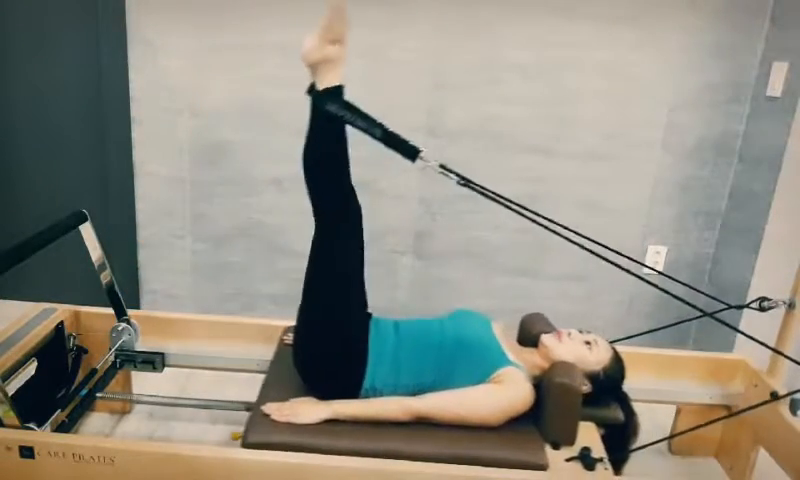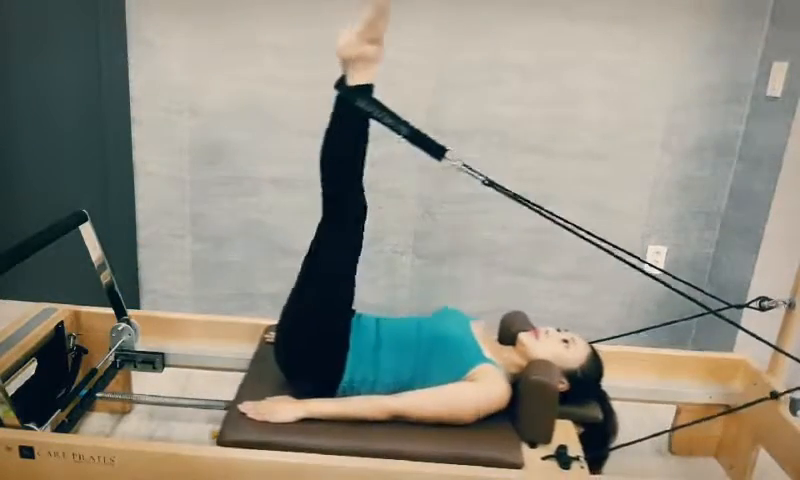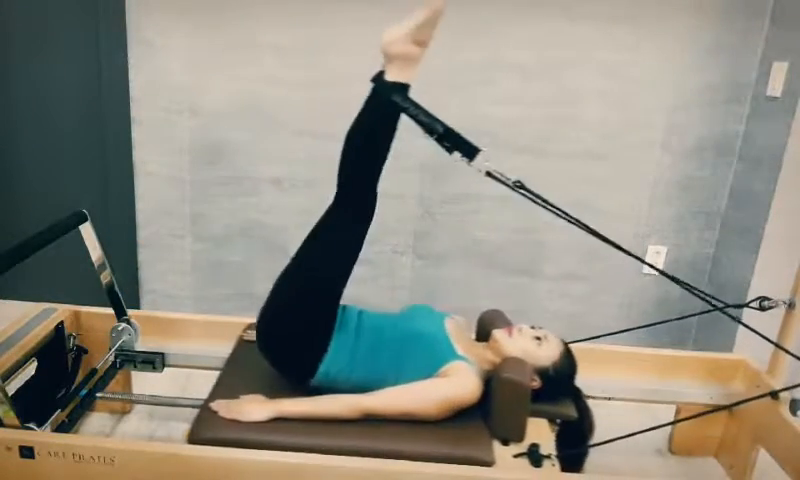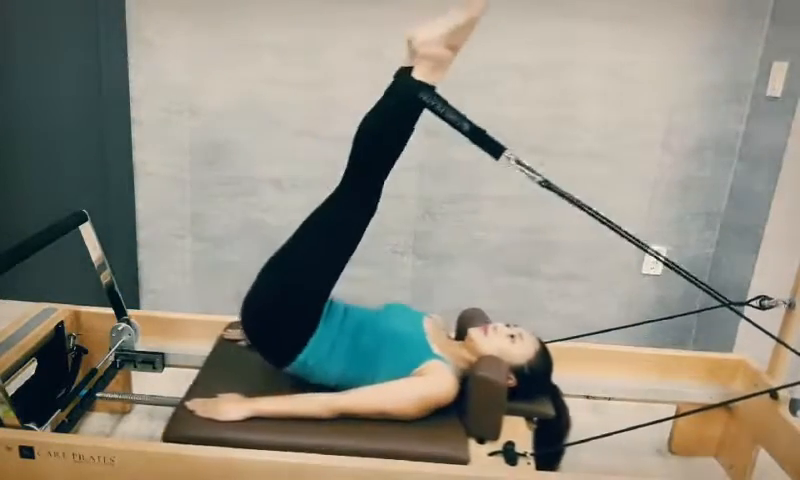
dt=0.2s
person 1, frame 1
left shoulder: (516, 393)
right shoulder: (502, 343)
left elbow: (417, 409)
left wrist: (325, 409)
left hip: (339, 369)
right hip: (358, 342)
left knee: (339, 217)
person 1, frame 2
left shoulder: (493, 390)
right shoulder: (483, 337)
left elbow: (393, 407)
left wrist: (301, 408)
left hip: (319, 362)
right hip: (332, 340)
left knee: (344, 208)
person 1, frame 3
left shoulder: (465, 386)
right shoulder: (457, 331)
left elbow: (364, 406)
left wrist: (273, 408)
left hip: (299, 346)
right hip: (305, 332)
left knee: (354, 200)
right knee: (356, 198)
person 1, frame 4
left shoulder: (441, 385)
right shoulder: (435, 330)
left elbow: (340, 405)
left wrist: (248, 406)
left hip: (284, 330)
right hip: (289, 323)
right knee: (362, 186)
